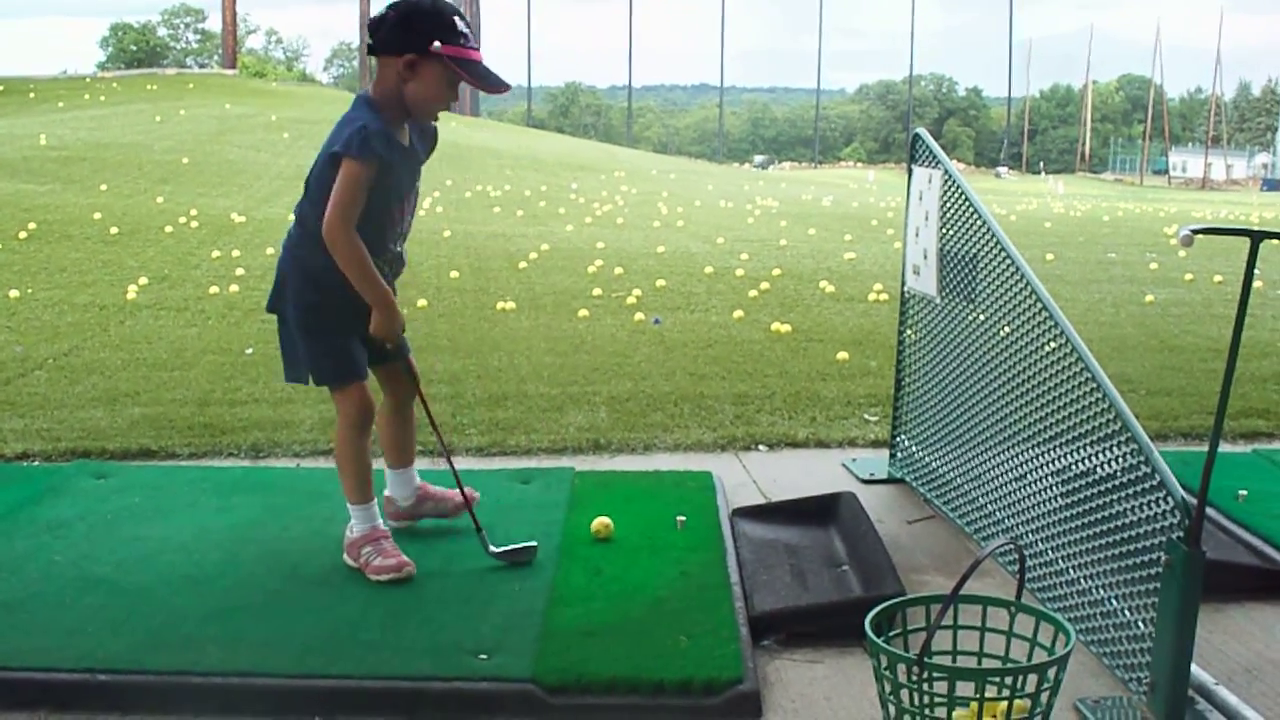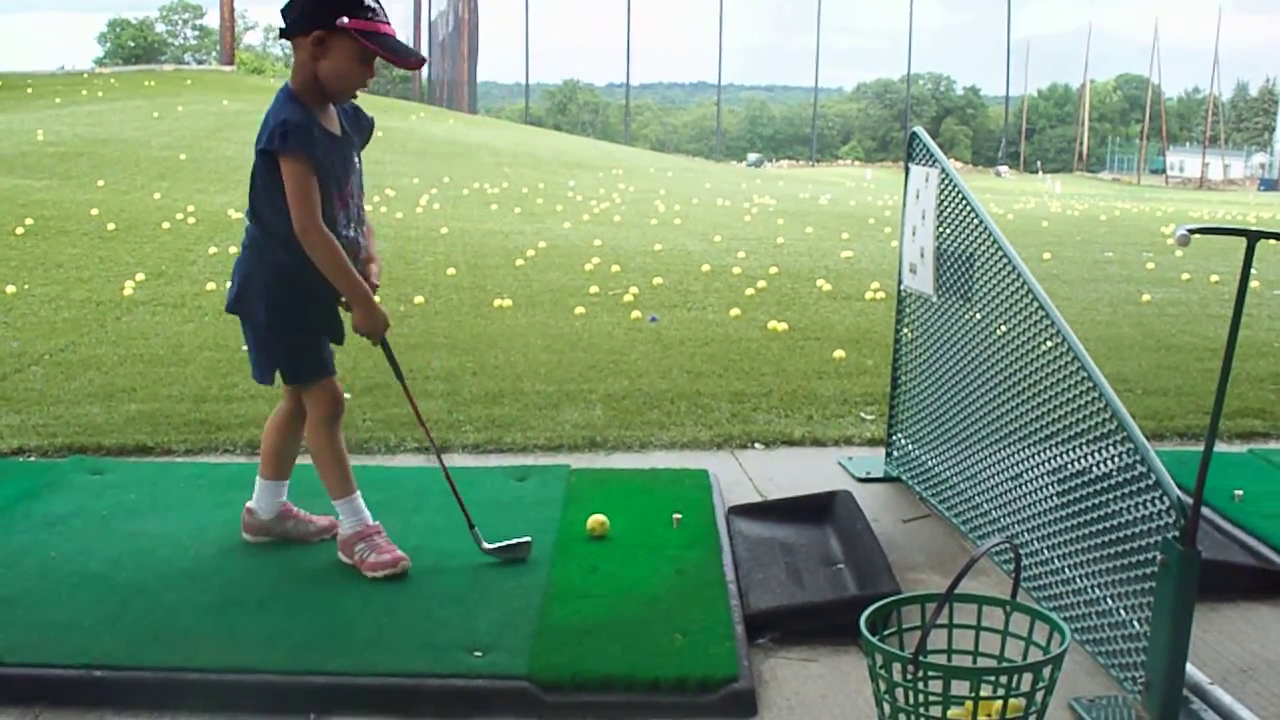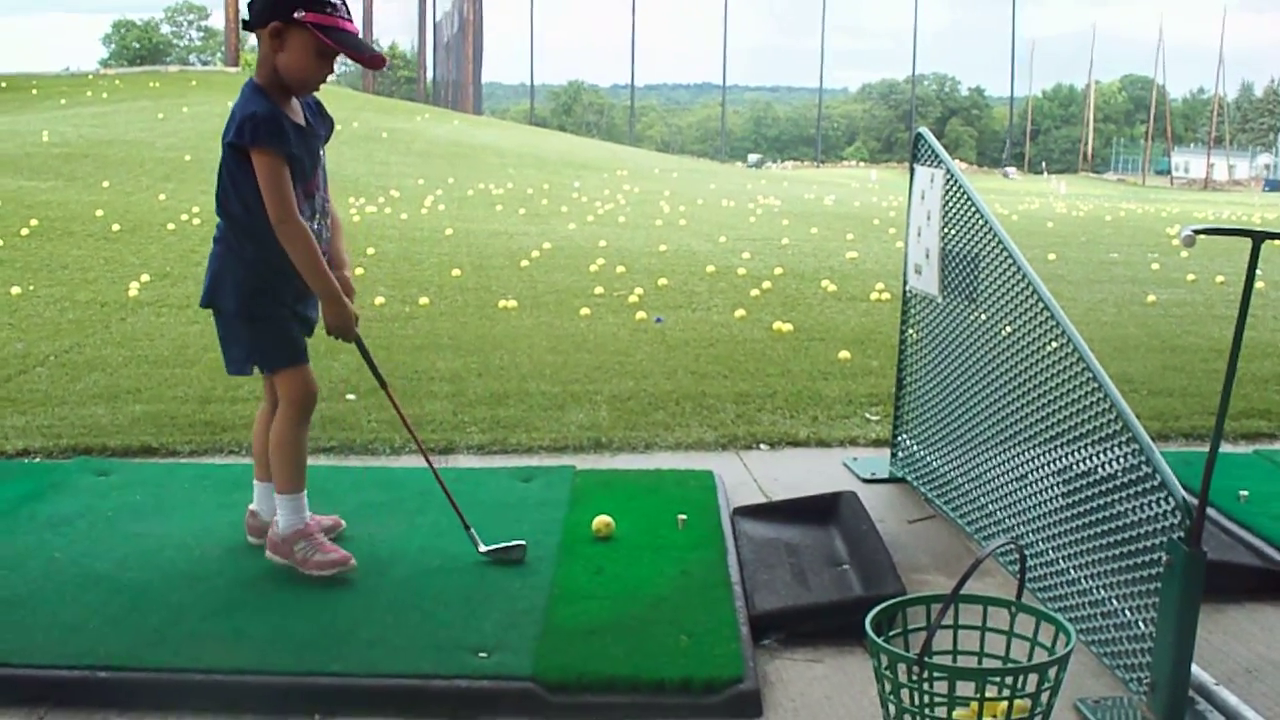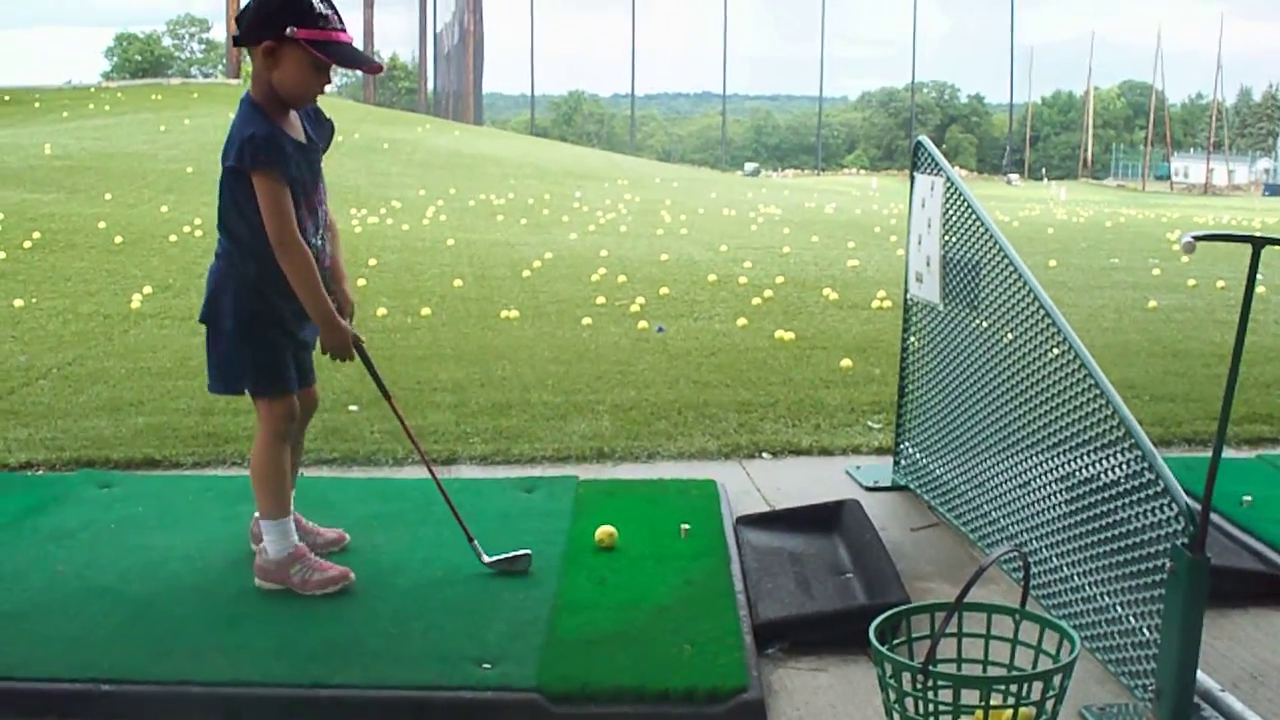
dt=0.3s
person 1, frame 1
left shoulder: (410, 131)
right shoulder: (367, 133)
right elbow: (336, 230)
left wrist: (385, 296)
right wrist: (382, 305)
left hip: (364, 289)
right hip: (318, 291)
left knee: (402, 383)
right knee: (357, 403)
left ankle: (404, 491)
right ankle: (364, 532)
person 1, frame 2
left shoulder: (345, 118)
right shoulder: (291, 125)
left elbow: (350, 200)
right elbow: (308, 227)
left wrist: (368, 257)
right wrist: (362, 300)
left hip: (310, 286)
right hip: (280, 288)
left knee: (303, 398)
right knee: (324, 399)
left ankle: (265, 509)
right ankle: (356, 527)
person 1, frame 3
left shoulder: (307, 111)
right shoulder: (259, 118)
left elbow: (321, 198)
right elbow: (285, 220)
left wrist: (339, 265)
right wrist: (331, 296)
left hip: (286, 280)
right hip: (253, 282)
left knee: (284, 395)
right knee: (298, 392)
left ankle: (268, 509)
right ankle: (288, 529)
person 1, frame 4
left shoulder: (306, 122)
right shoulder: (258, 138)
left elbow: (318, 212)
right elbow: (285, 241)
left wrist: (337, 283)
right wrist: (328, 320)
left hip: (287, 296)
right hip: (253, 301)
left knee: (302, 405)
right knee: (278, 416)
left ankle: (274, 518)
right ankle: (277, 553)
